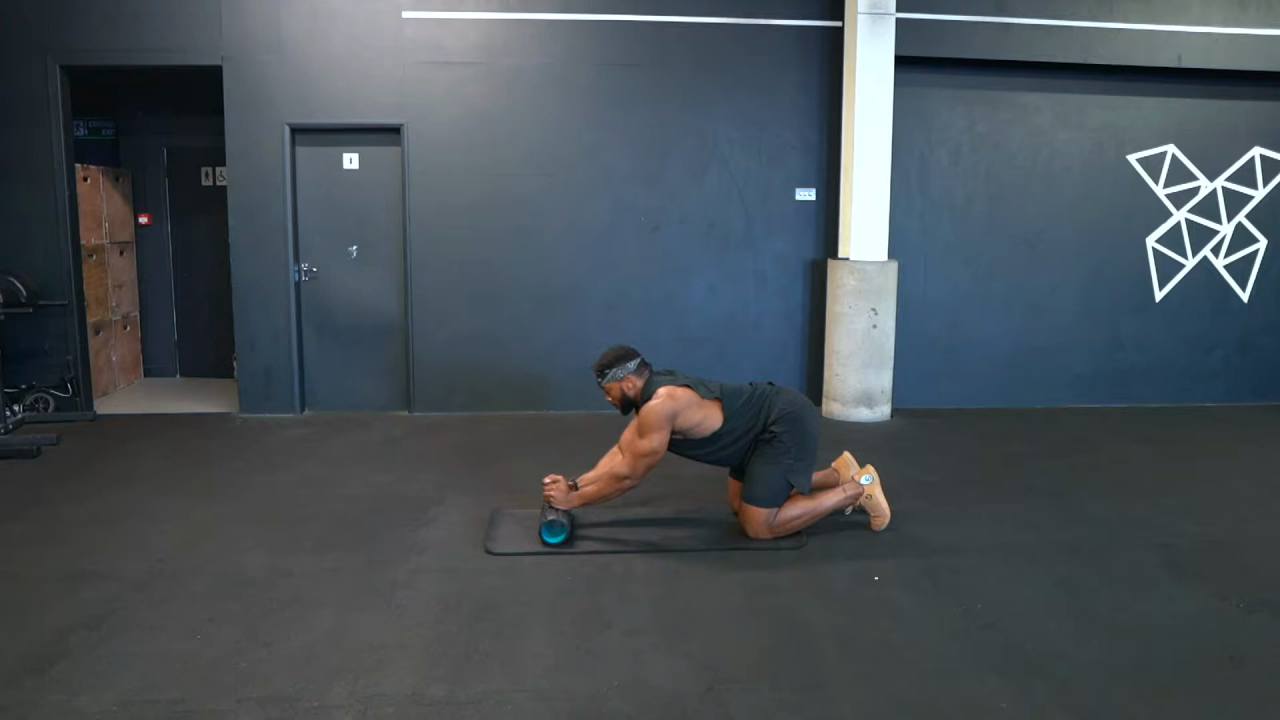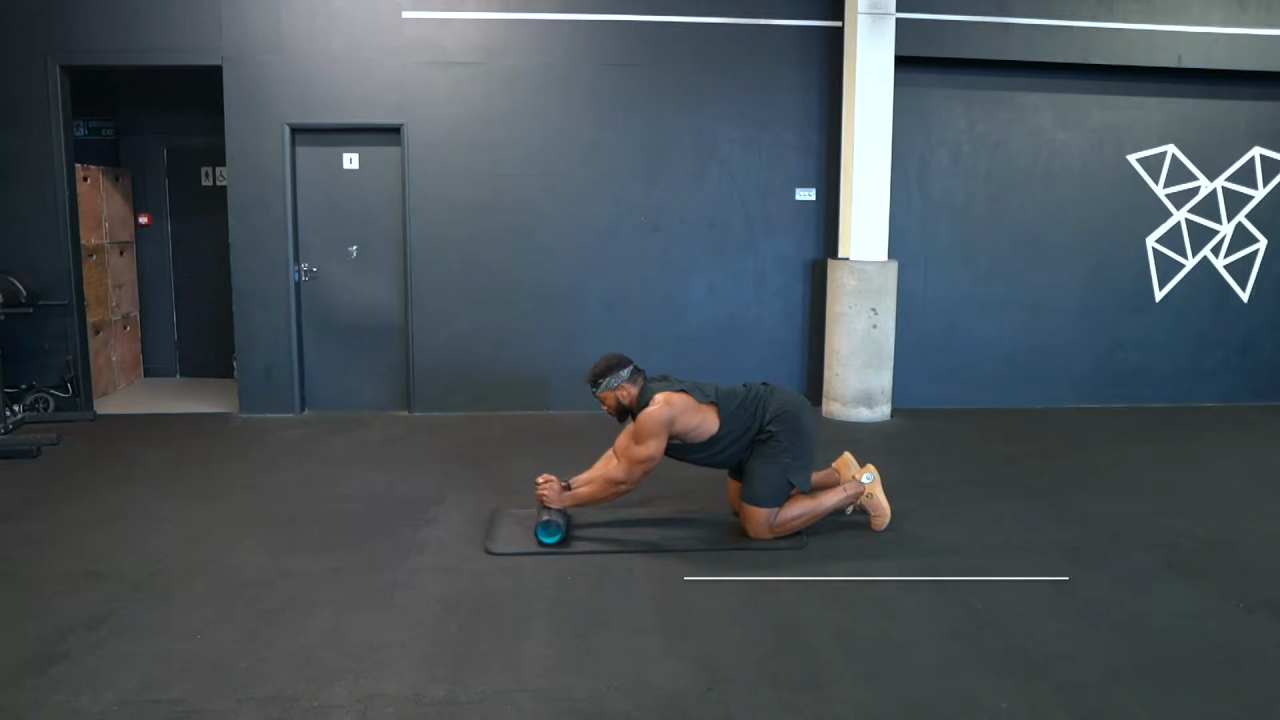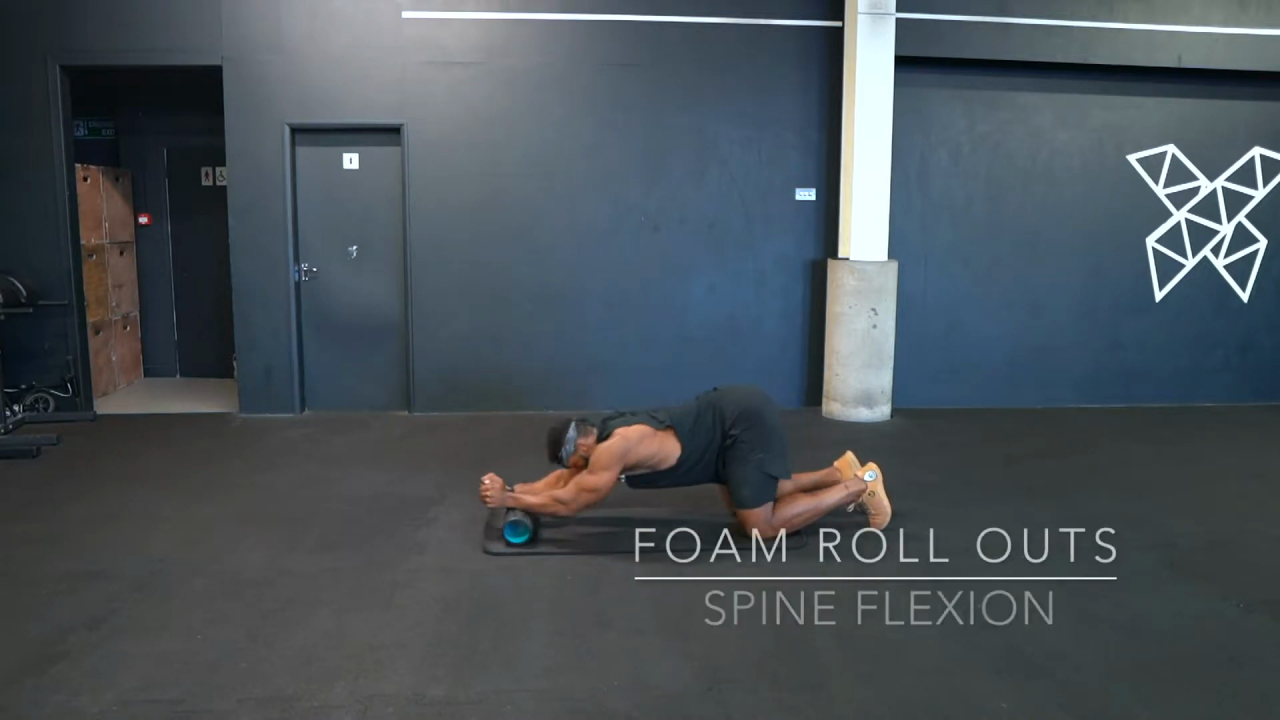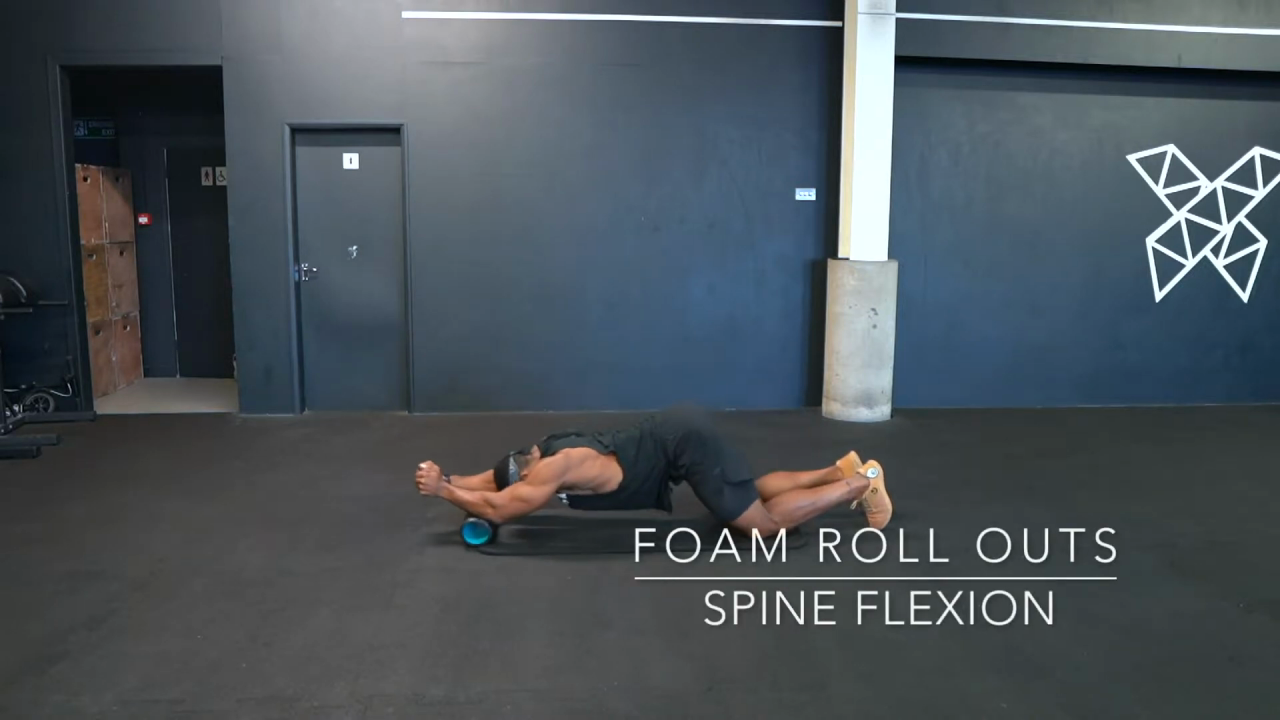
dt=0.7s
person 1, frame 1
left shoulder: (660, 407)
right shoulder: (657, 393)
left elbow: (628, 475)
right elbow: (622, 453)
left wrist: (573, 500)
right wrist: (576, 483)
left hip: (788, 424)
right hip: (774, 415)
left knee: (758, 526)
right knee: (740, 504)
left ankle: (857, 489)
right ankle: (837, 473)
person 1, frame 2
left shoulder: (656, 413)
right shoulder: (651, 398)
left elbow: (624, 479)
right elbow: (616, 457)
left wrist: (566, 500)
right wrist: (569, 484)
left hip: (784, 423)
right hip: (772, 413)
left knee: (760, 526)
right knee: (742, 504)
left ankle: (857, 488)
right ankle: (837, 474)
person 1, frame 3
left shoulder: (615, 449)
right shoulder: (604, 436)
left elbow: (567, 502)
right elbow: (561, 479)
left wrist: (507, 499)
right wrist: (512, 489)
left hip: (745, 420)
right hip: (738, 411)
left knee: (761, 524)
right knee: (752, 498)
left ankle: (859, 485)
right ankle: (839, 471)
person 1, frame 4
left shoulder: (556, 467)
right shoulder: (546, 452)
left elbow: (498, 508)
right elbow: (497, 480)
left wrist: (442, 489)
right wrist: (449, 480)
left hip: (685, 442)
right hip: (684, 433)
left knee: (763, 521)
right knee: (750, 493)
left ankle: (860, 484)
right ankle: (841, 471)
